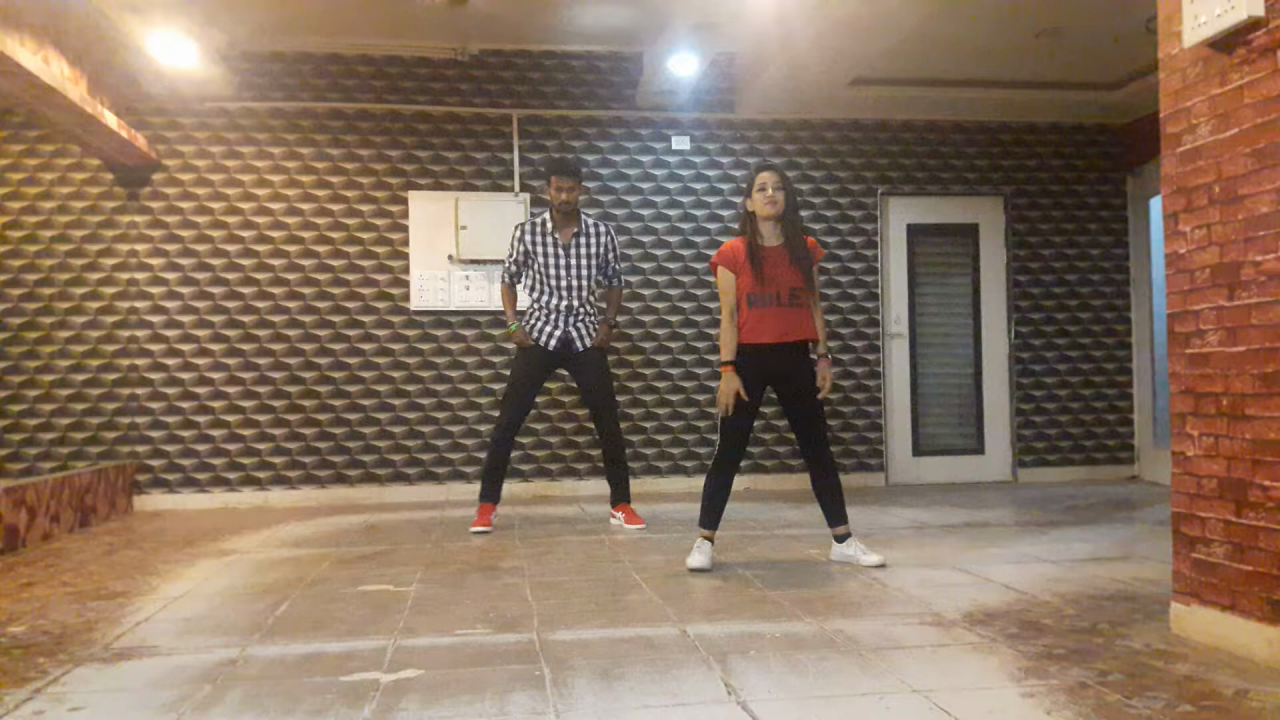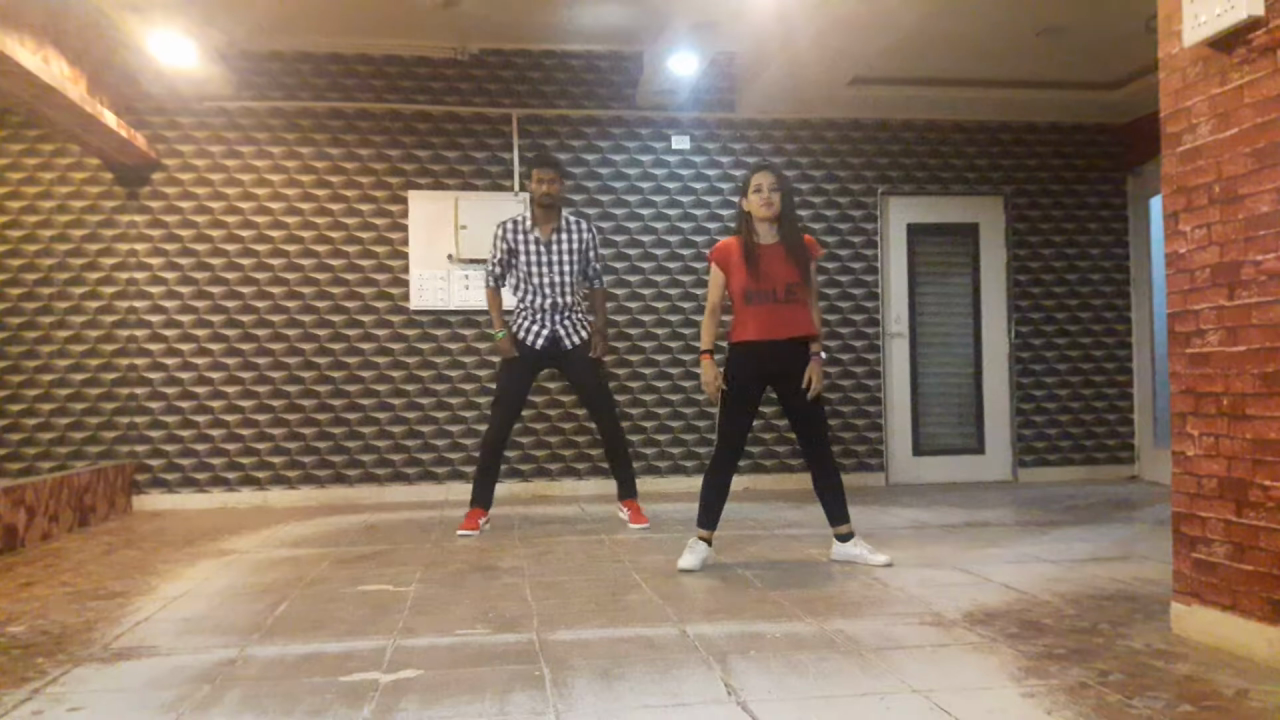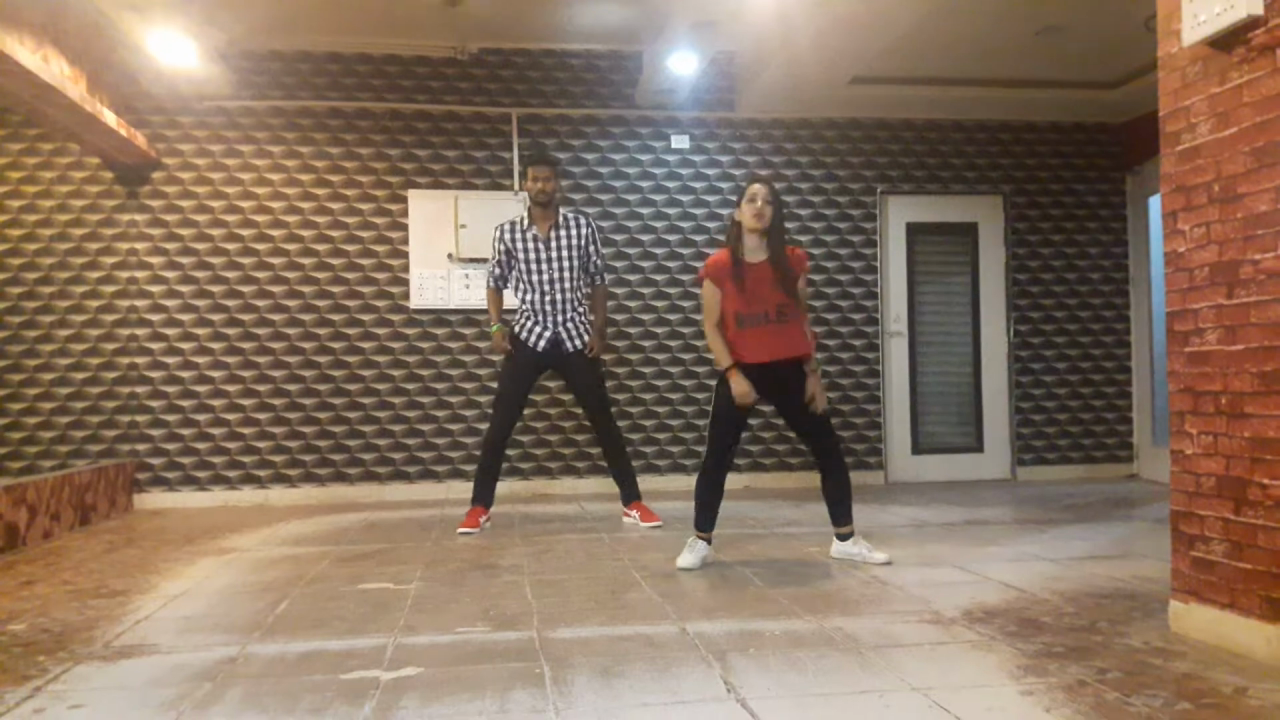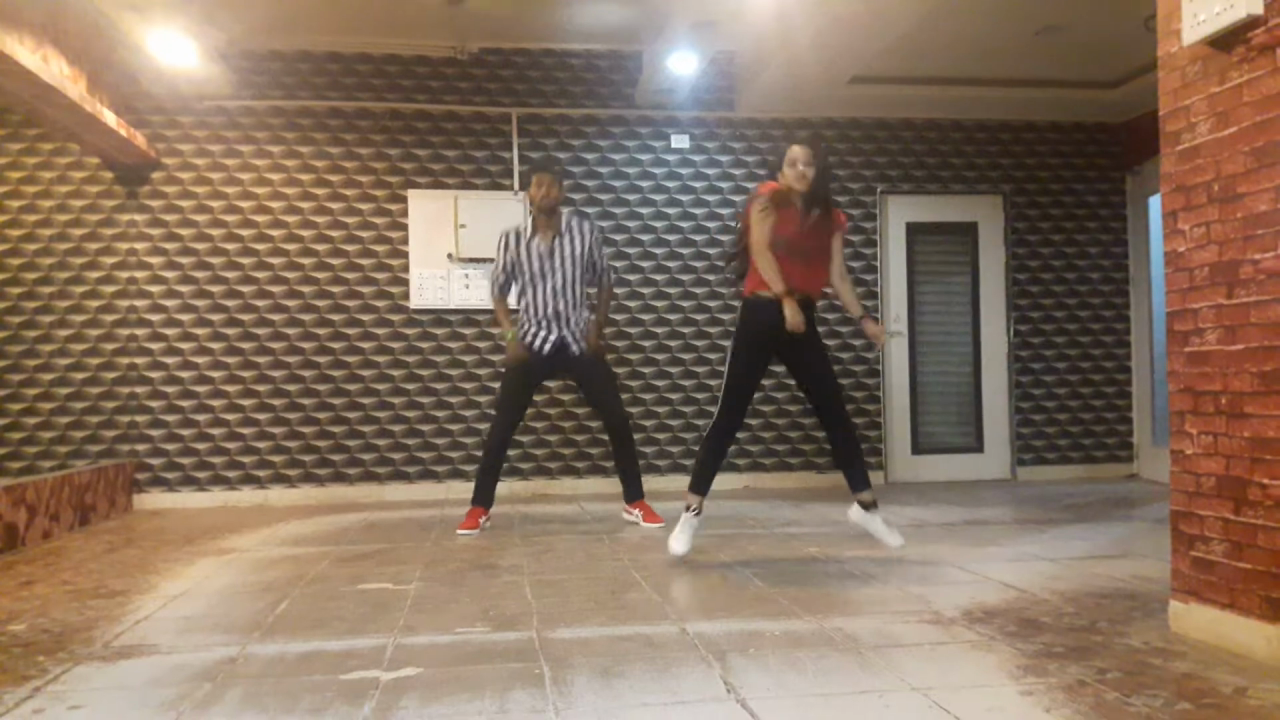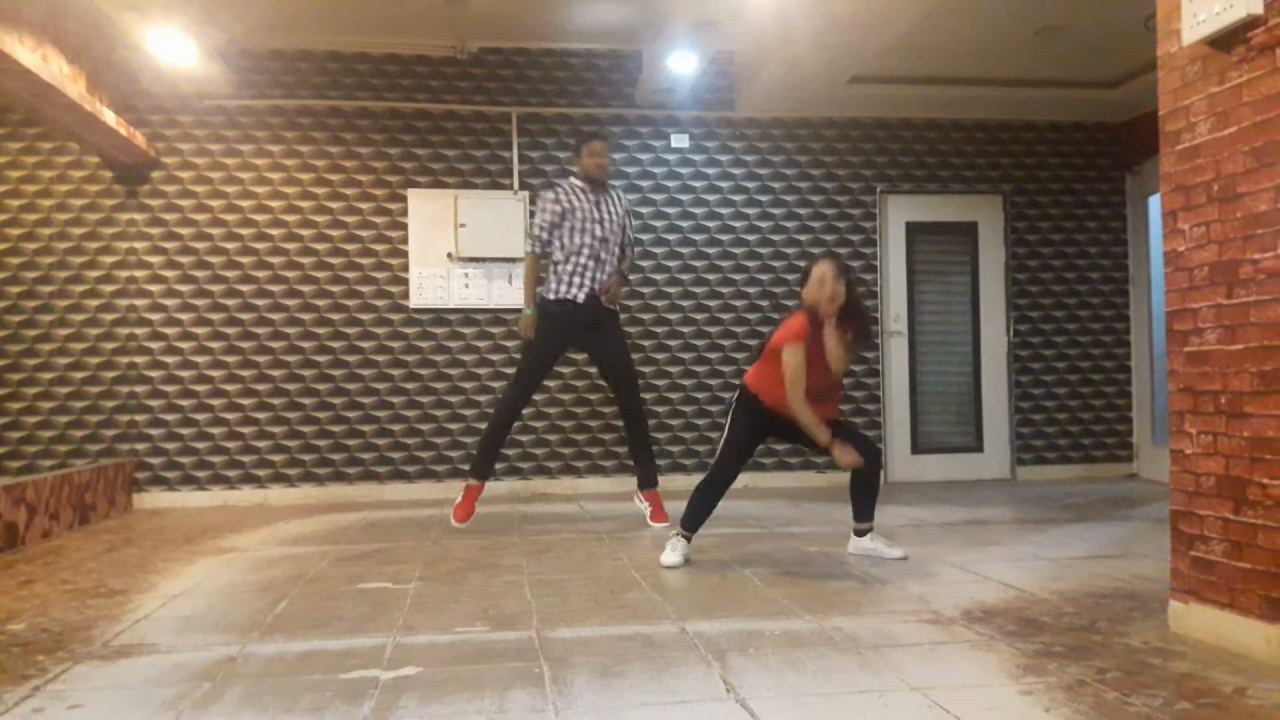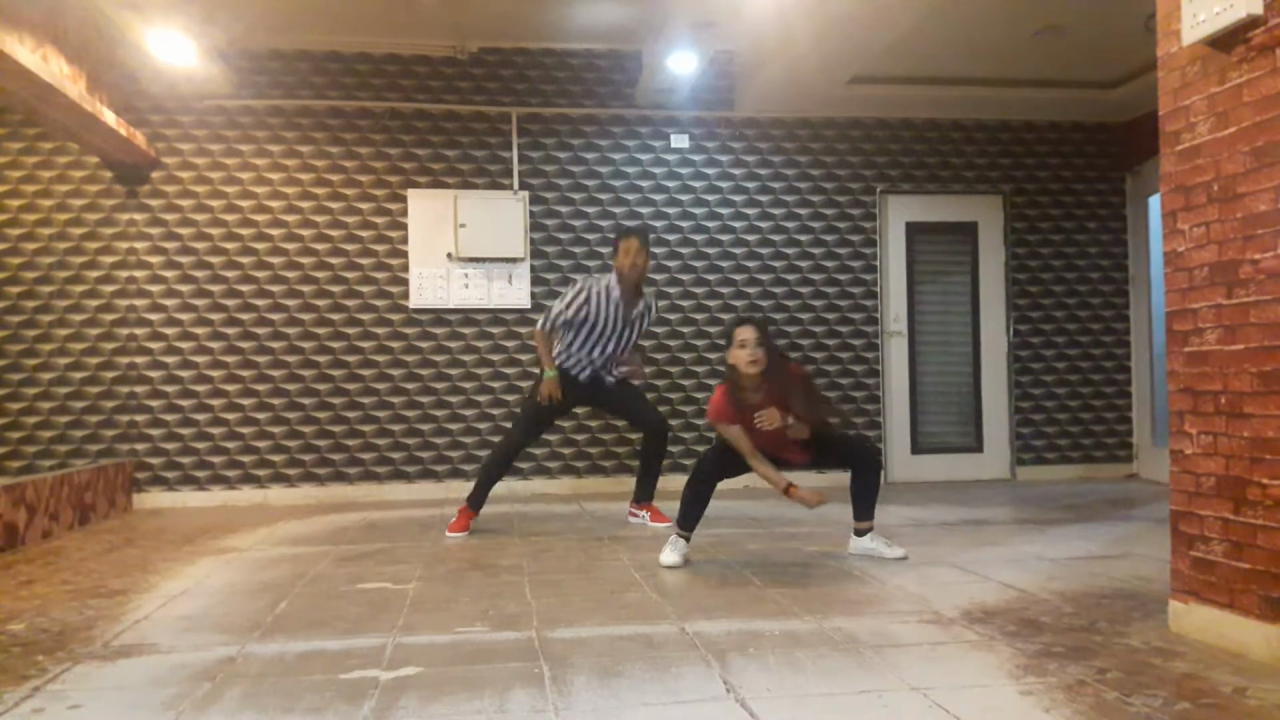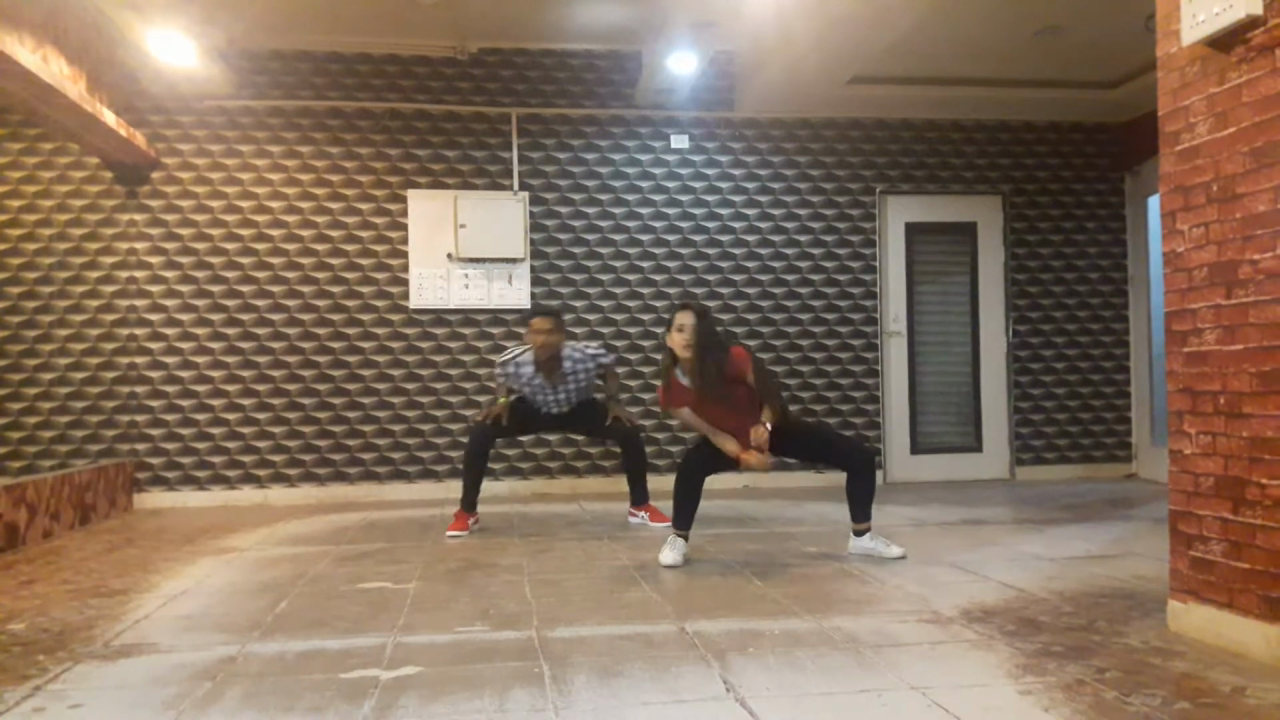
dt=0.3s
person 1, frame 1
left shoulder: (805, 248)
right shoulder: (731, 254)
left elbow: (814, 307)
right elbow: (729, 315)
left wrist: (824, 357)
right wrist: (727, 369)
left hip: (795, 358)
right hip: (749, 359)
left knee: (817, 449)
right knee: (730, 452)
left ankle: (843, 540)
right ankle: (705, 541)
person 1, frame 2
left shoulder: (803, 247)
right shoulder: (727, 252)
left elbow: (812, 305)
right elbow: (713, 309)
left wrist: (817, 355)
right wrist: (706, 357)
left hip: (793, 356)
right hip: (746, 357)
left knee: (818, 448)
right knee: (727, 451)
left ankle: (844, 540)
right ankle: (702, 541)
person 1, frame 3
left shoulder: (793, 261)
right shoulder: (719, 266)
left elbow: (801, 319)
right elbow: (711, 327)
left wrist: (813, 371)
right wrist: (732, 372)
left hip: (788, 371)
right hip: (741, 371)
left knee: (828, 449)
right knee: (718, 457)
left ankle: (847, 539)
right ankle: (701, 541)
person 1, frame 4
left shoulder: (829, 217)
right shoulder: (768, 198)
left elbow: (837, 276)
right elbow: (759, 250)
left wrist: (863, 318)
right wrist: (786, 300)
left hip: (802, 321)
right hip: (760, 315)
left knee: (834, 413)
right knee: (730, 417)
left ankle: (866, 507)
right ankle: (692, 512)
person 1, frame 5
left shoulder: (844, 323)
right shoulder: (798, 331)
left elbow: (838, 367)
right elbow: (796, 401)
left wrist: (831, 318)
right wrist: (832, 443)
left hip: (808, 411)
right hip: (758, 408)
left knee: (868, 456)
right knee: (726, 470)
left ankle: (863, 536)
right ankle: (681, 539)
person 1, frame 6
left shoulder: (790, 378)
right shoulder: (723, 403)
left elbow: (806, 433)
right elbow: (752, 457)
left wrist: (787, 423)
right wrist: (790, 490)
left hip: (791, 442)
right hip: (743, 447)
left knee: (866, 453)
right knee: (706, 469)
left ankle: (863, 536)
right ankle: (680, 539)
person 1, frame 7
left shoulder: (734, 360)
right shoulder: (672, 391)
left elbow: (770, 396)
right elbow: (709, 431)
left wrist: (765, 428)
right wrist: (742, 455)
left hip: (772, 427)
right hip: (729, 441)
left knee: (860, 457)
right knee: (690, 466)
left ankle: (862, 536)
right ankle: (678, 539)
person 2, frame 1
left shoulder: (602, 233)
right shoulder: (527, 231)
left elbow: (614, 281)
right elbow: (509, 279)
left wrist: (609, 322)
right wrist: (514, 324)
left hip: (585, 336)
right hip: (540, 335)
left knee: (608, 419)
right knee: (510, 418)
left ankle: (620, 504)
right ankle: (488, 503)
person 2, frame 2
left shoulder: (583, 231)
right shoulder: (509, 231)
left elbow: (595, 282)
right elbow: (494, 282)
left wrist: (599, 328)
right wrist: (500, 331)
left hip: (572, 335)
right hip: (527, 335)
left knee: (606, 414)
right knee: (501, 420)
left ankle: (628, 499)
right ankle: (479, 508)
person 2, frame 3
left shoulder: (582, 227)
right shoulder: (508, 232)
left elbow: (597, 281)
right elbow: (495, 284)
left wrist: (599, 329)
right wrist: (496, 326)
left hip: (575, 337)
right hip: (529, 337)
left knee: (603, 420)
right knee: (501, 422)
left ankle: (632, 502)
right ankle: (480, 506)
person 2, frame 4
left shoulder: (584, 230)
right shoulder: (511, 240)
left elbow: (604, 279)
right elbow: (499, 292)
left wrist: (598, 326)
right wrist: (510, 334)
left hip: (579, 342)
right hip: (534, 343)
left knee: (617, 419)
right knee: (503, 425)
left ankle: (635, 502)
right ankle: (480, 507)
person 2, frame 5
left shoulder: (620, 202)
right shoulder: (558, 196)
right elbow: (535, 252)
left wrist: (618, 279)
right wrist: (529, 308)
left hip: (602, 311)
right hip: (561, 307)
left knee: (630, 397)
right knee: (521, 389)
left ankle: (648, 491)
right ankle: (476, 480)
person 2, frame 6
left shoulder: (647, 305)
right shoulder: (589, 292)
right elbow: (543, 330)
left wrist: (632, 362)
right wrist: (550, 374)
left hip: (606, 379)
right hip: (566, 376)
left knee: (657, 425)
right knee: (519, 436)
left ankle: (641, 505)
right ankle: (469, 508)
person 2, frame 7
left shoulder: (585, 355)
right shoulder: (512, 362)
left elbow: (609, 370)
left wrist: (614, 402)
right wrist: (504, 400)
left hip: (577, 410)
right hip: (532, 411)
left knee: (629, 433)
right knee: (481, 434)
left ankle: (639, 506)
right ankle: (467, 512)
